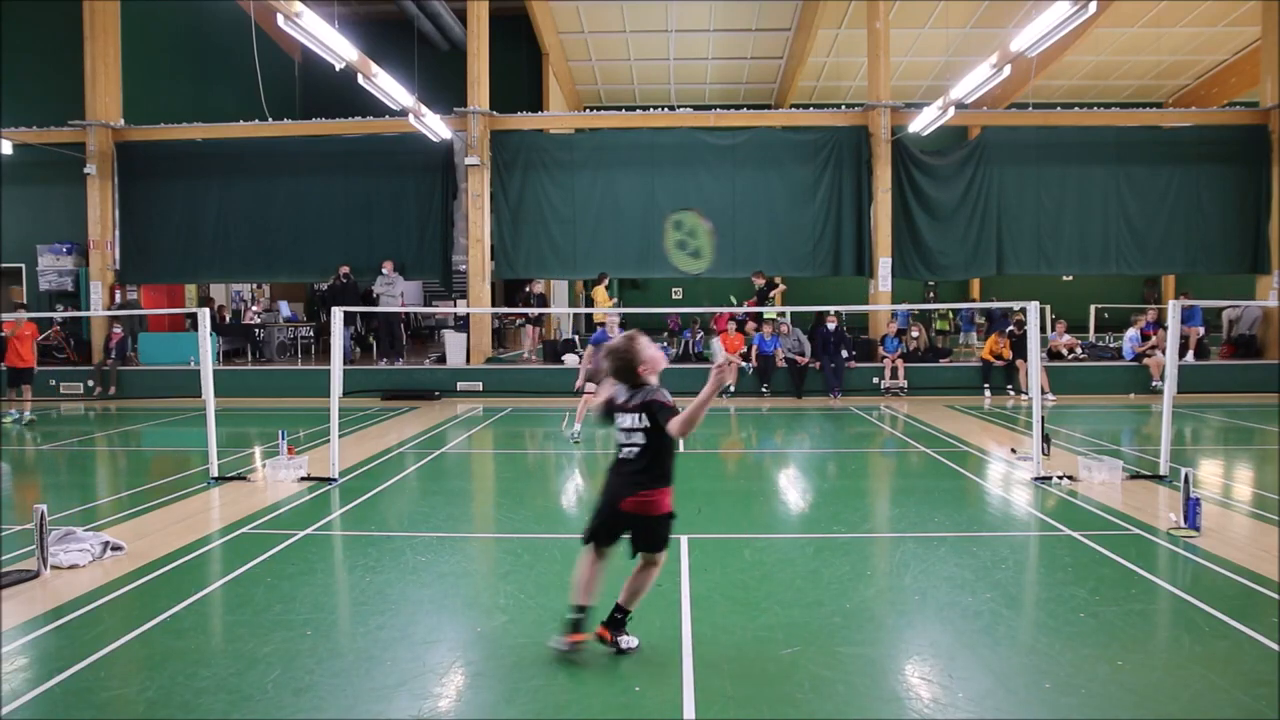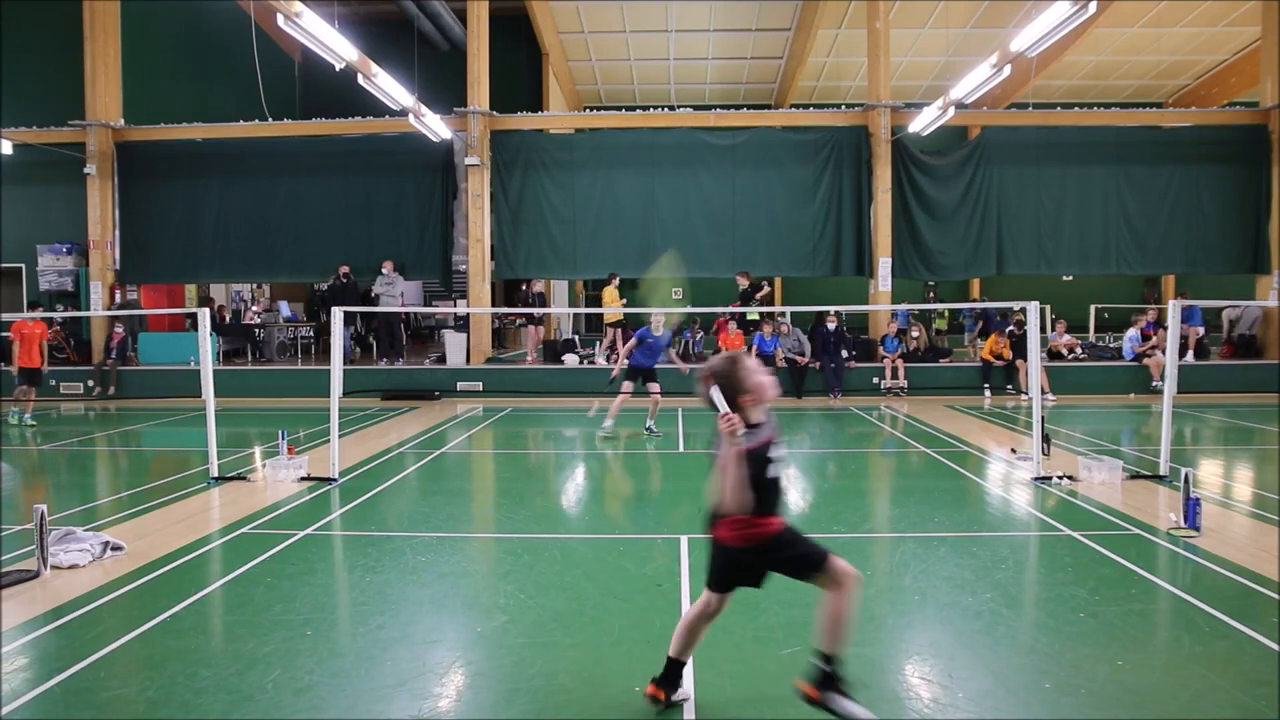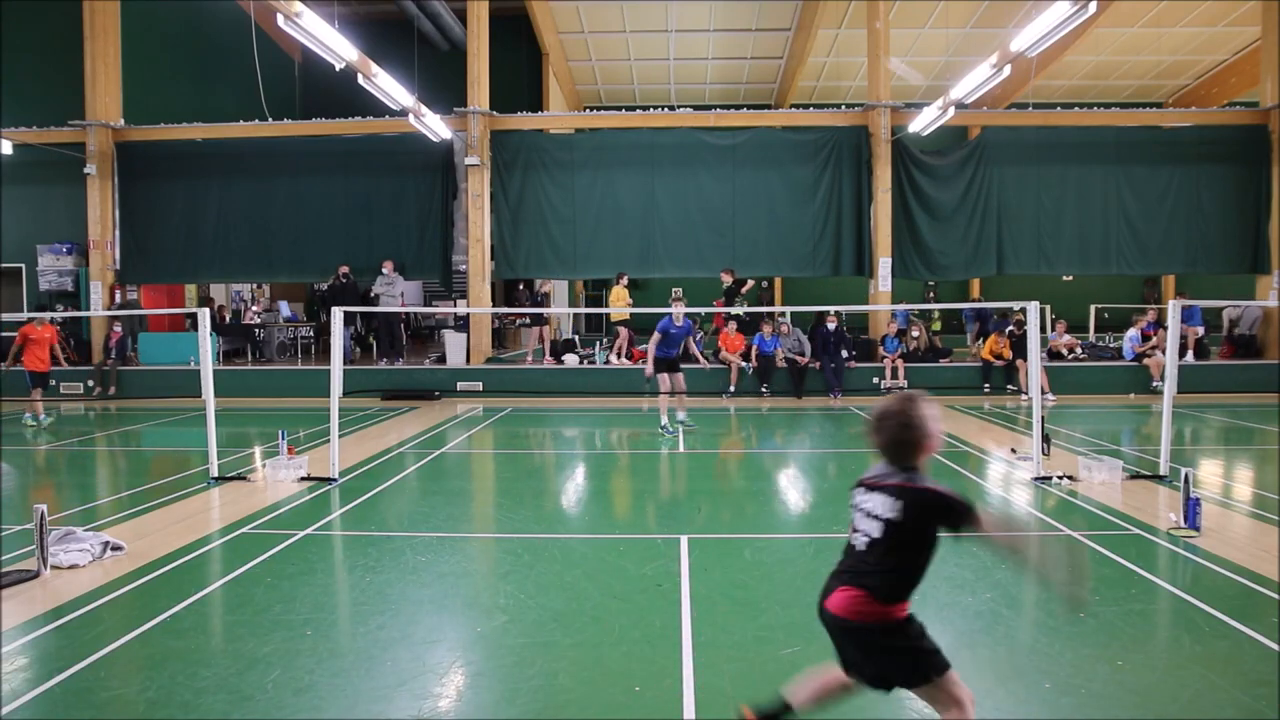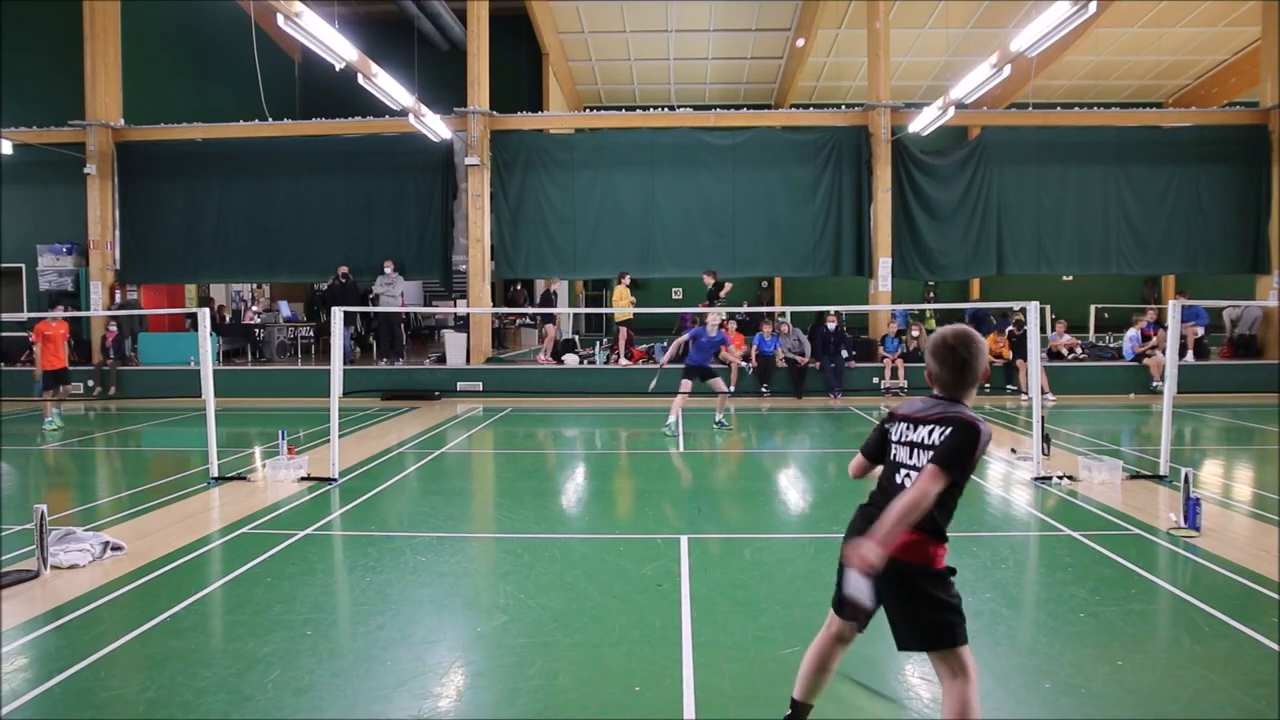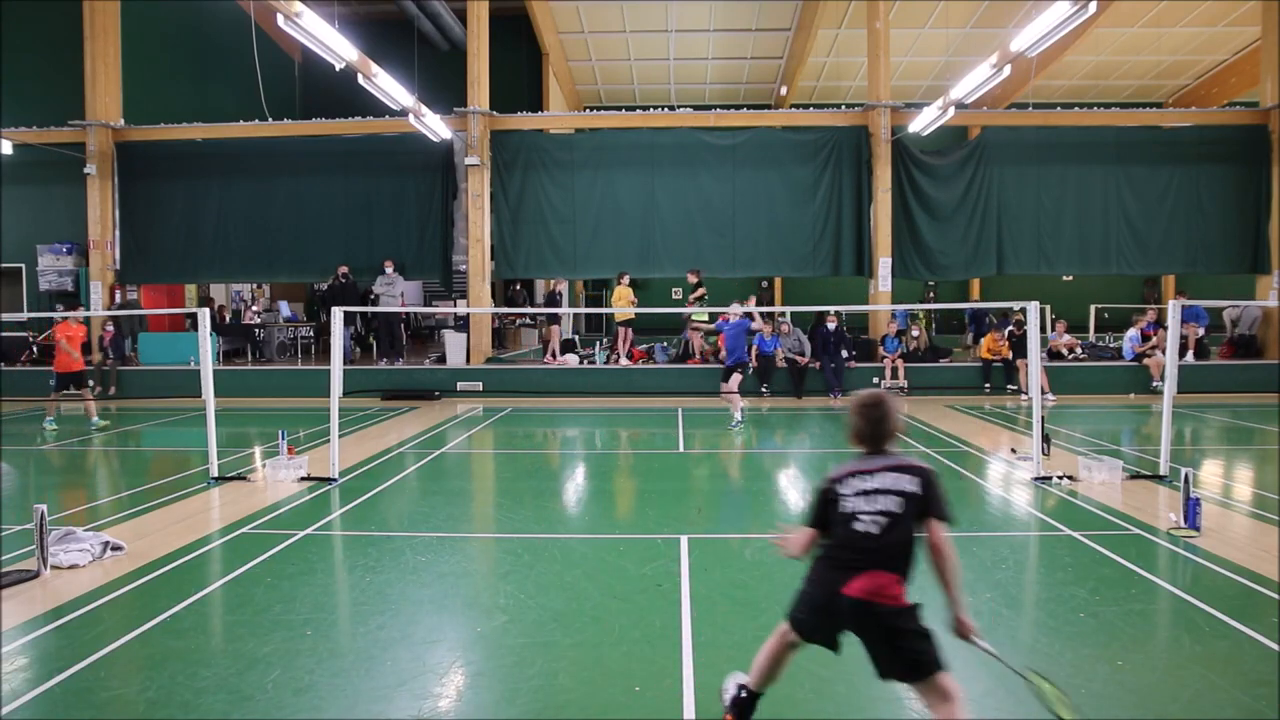
dt=0.3s
person 1, frame 1
left shoulder: (618, 395)
right shoulder: (656, 400)
left elbow: (602, 404)
right elbow: (678, 430)
left wrist: (610, 382)
right wrist: (711, 388)
left hip: (615, 491)
right hip: (649, 499)
left knee: (594, 553)
right knee: (651, 560)
left ankle: (575, 625)
right ankle: (614, 625)
person 1, frame 2
left shoulder: (738, 423)
right shoulder: (750, 446)
right elbow: (734, 507)
right wrist: (731, 447)
left hip: (729, 533)
right hip: (758, 533)
left knee: (712, 601)
right knee: (844, 579)
left ankle: (666, 682)
right ankle: (823, 681)
person 1, frame 3
left shoulder: (872, 479)
right shoulder: (925, 497)
right elbow: (986, 525)
left hip: (834, 600)
right hip: (876, 612)
left knee: (852, 676)
person 1, frame 4
left shoulder: (899, 415)
right shoulder: (969, 428)
left elbow: (856, 468)
right elbow: (926, 490)
right wrist: (877, 546)
left hip: (864, 540)
right hip: (910, 554)
left knee: (838, 630)
right knee: (958, 669)
person 1, frame 5
left shoulder: (837, 480)
right shoulder: (919, 476)
left elbow: (803, 546)
right elbow: (938, 542)
left wrist: (790, 543)
right wrist: (958, 610)
left hip: (828, 584)
right hip: (882, 598)
left knee: (787, 635)
